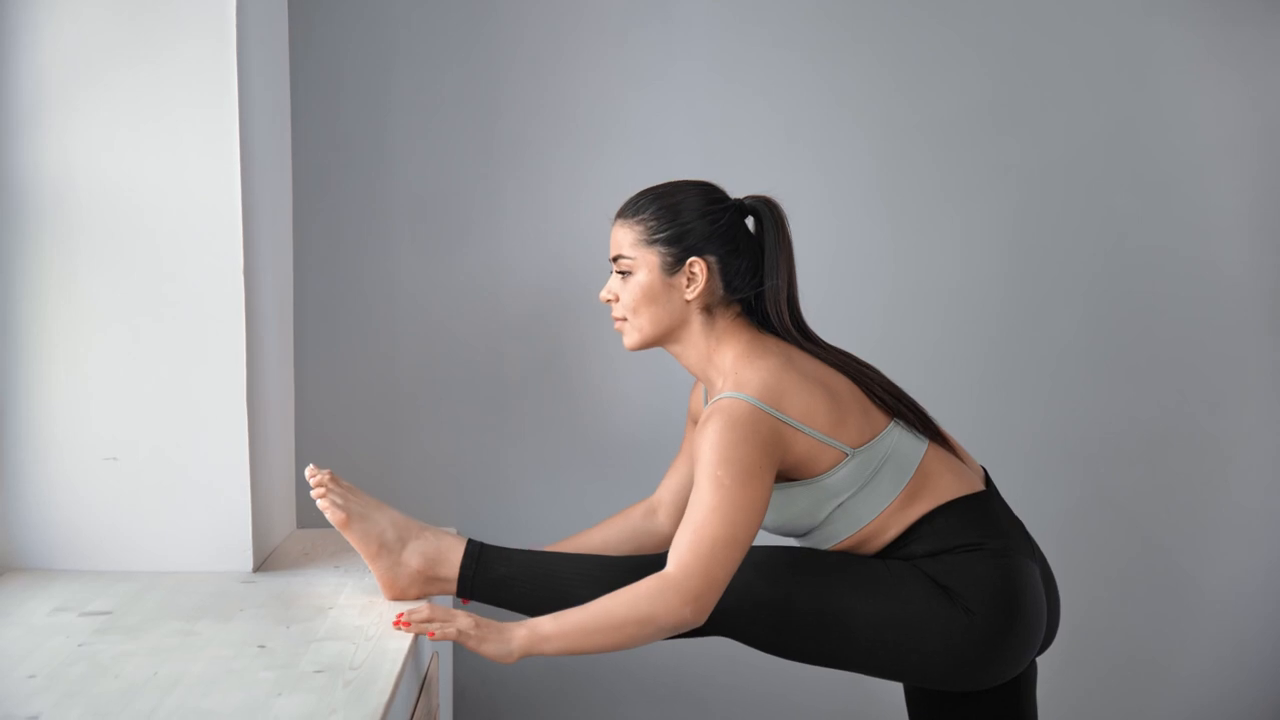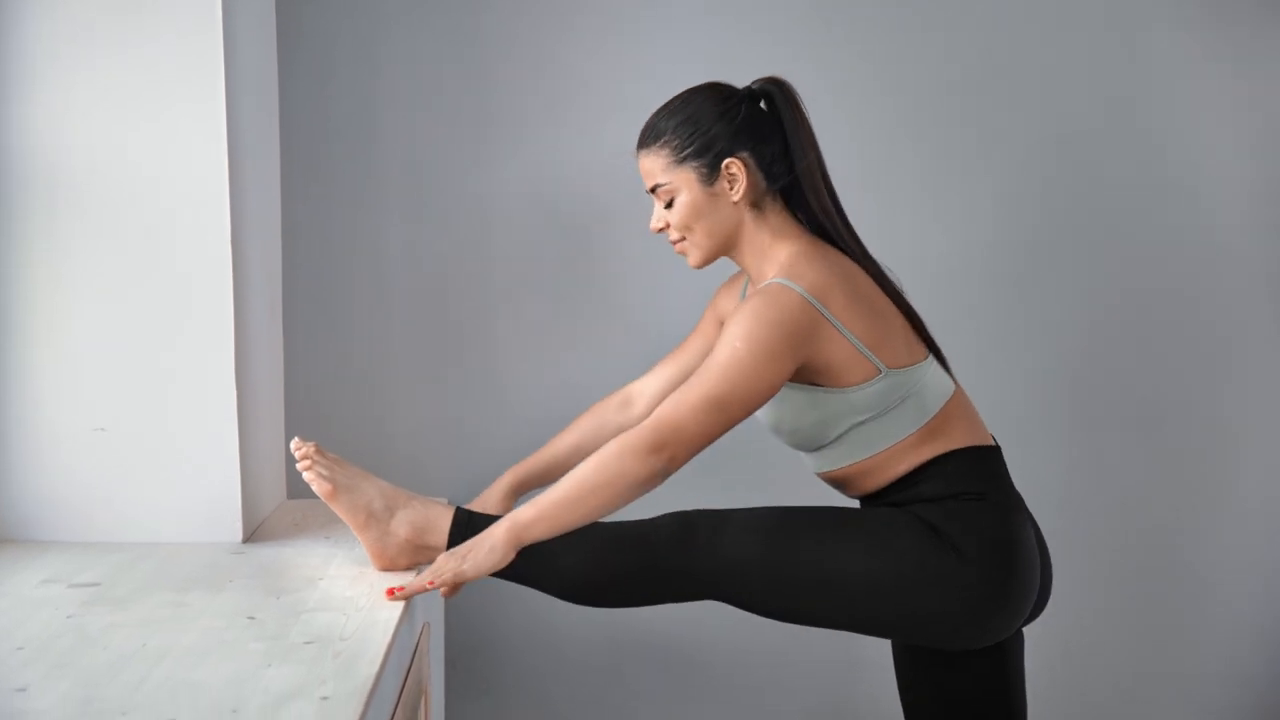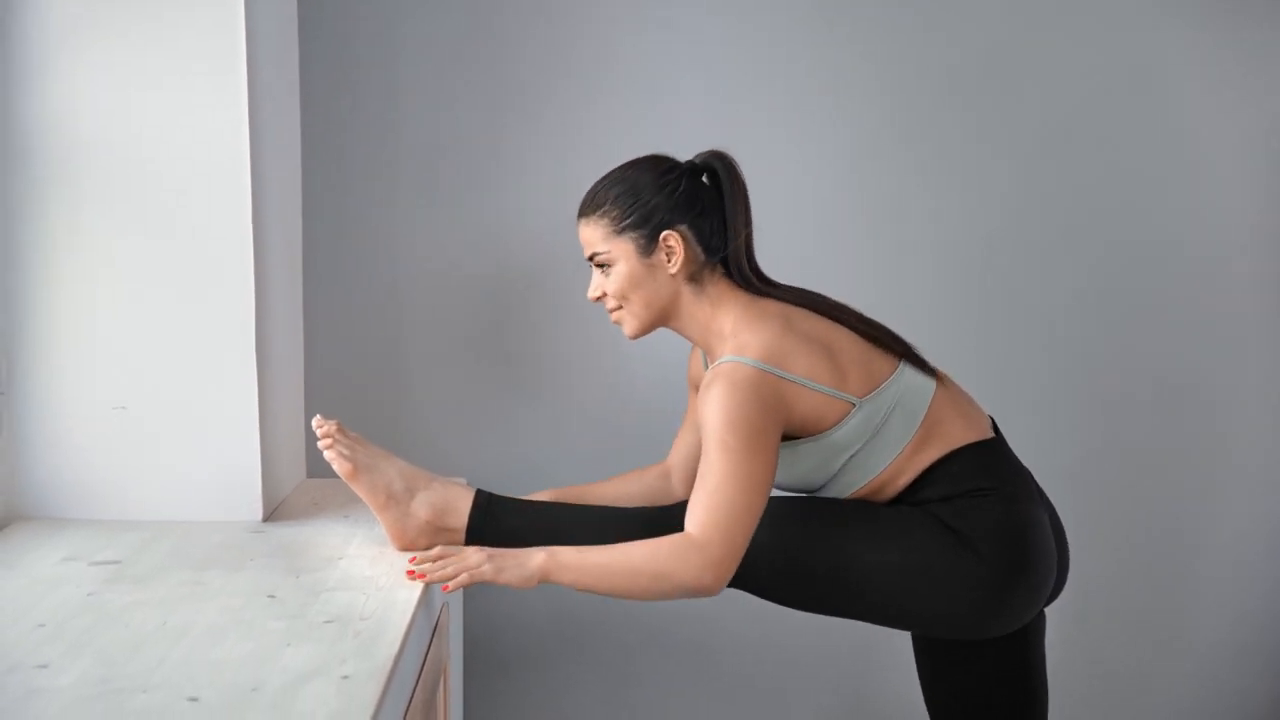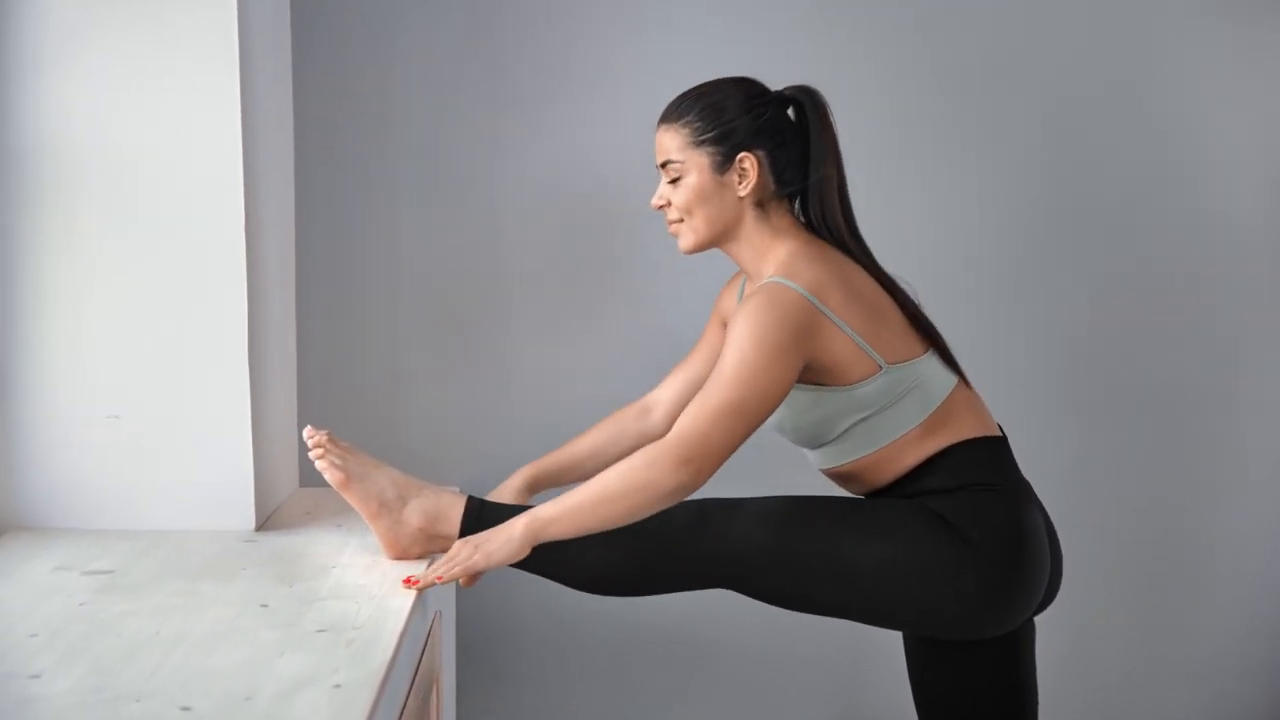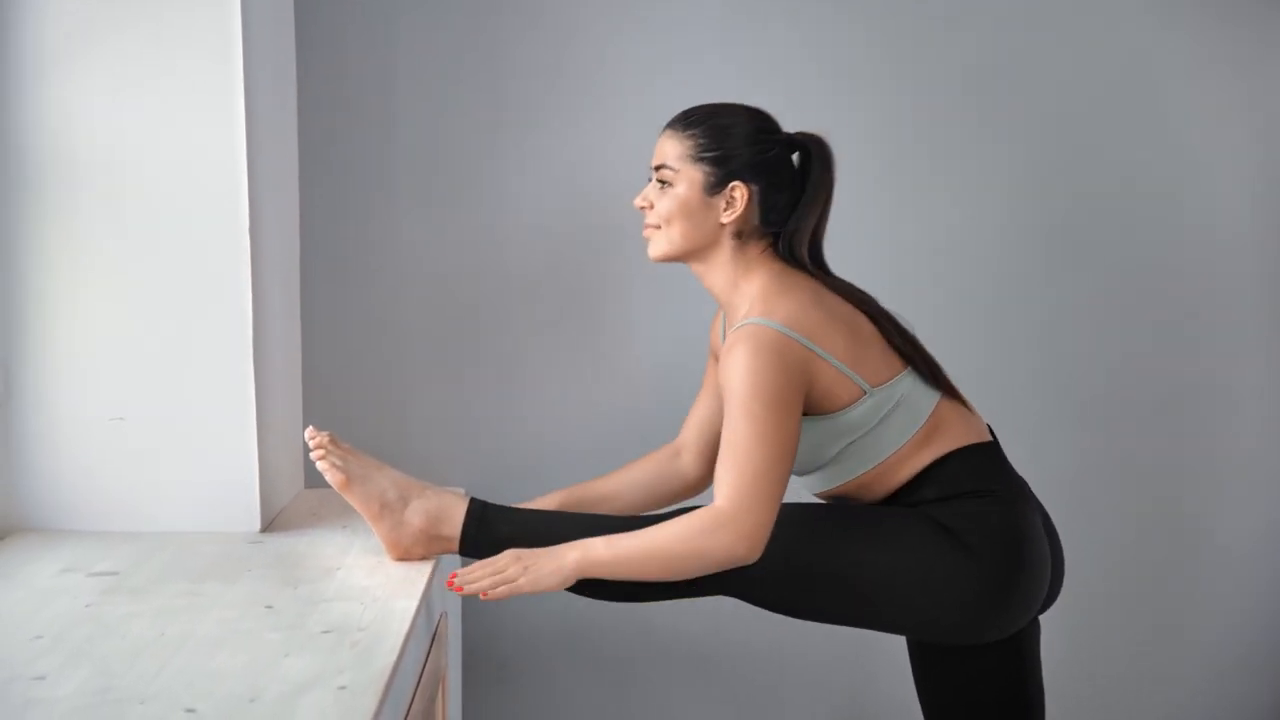
dt=1s
person 1, frame 1
left shoulder: (745, 406)
right shoulder: (734, 372)
left elbow: (683, 600)
right elbow: (663, 518)
left wrist: (516, 637)
right wrist: (522, 570)
left hip: (967, 599)
right hip: (983, 593)
left knee: (723, 588)
person 1, frame 2
left shoulder: (788, 300)
right shoulder: (757, 286)
left elbow: (655, 449)
right elbow: (638, 403)
left wrist: (506, 536)
right wrist: (508, 485)
left hip: (959, 549)
right hip: (964, 551)
left knee: (699, 551)
left ankle: (425, 531)
person 1, frame 3
left shoulder: (745, 370)
right shoulder: (726, 336)
left elbow: (705, 563)
right elbow: (677, 481)
left wrist: (533, 559)
right wrist: (537, 507)
left hip: (976, 547)
right hip: (986, 540)
left knee: (718, 538)
person 1, frame 4
left shoulder: (786, 297)
right shoulder: (760, 284)
left elbow: (681, 463)
right elbow: (655, 414)
left wrist: (526, 529)
right wrist: (527, 480)
left hip: (971, 540)
right hip: (974, 542)
left knee: (714, 542)
left ankle: (439, 520)
person 1, frame 5
left shoulder: (766, 336)
right shoulder: (747, 306)
left elbow: (735, 533)
right elbow: (688, 461)
left wrist: (566, 558)
right wrist: (550, 506)
left hip: (969, 550)
right hip: (985, 550)
left knee: (718, 545)
left ankle: (447, 522)
